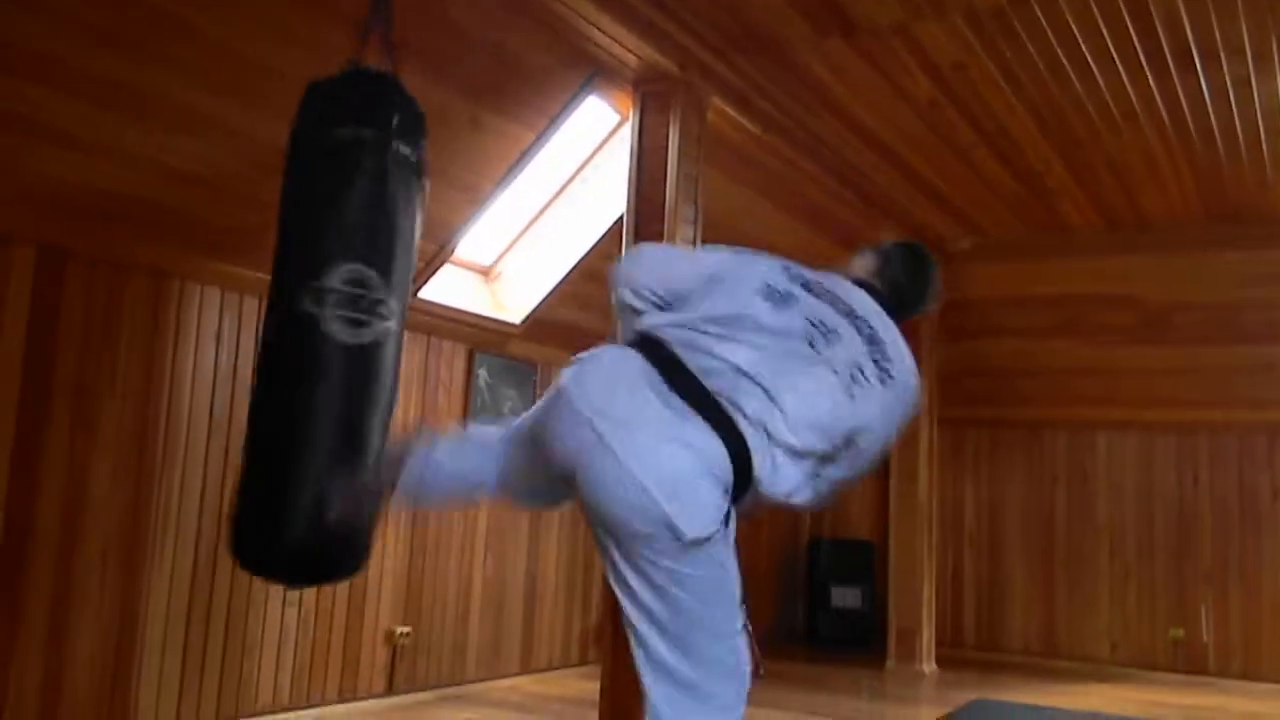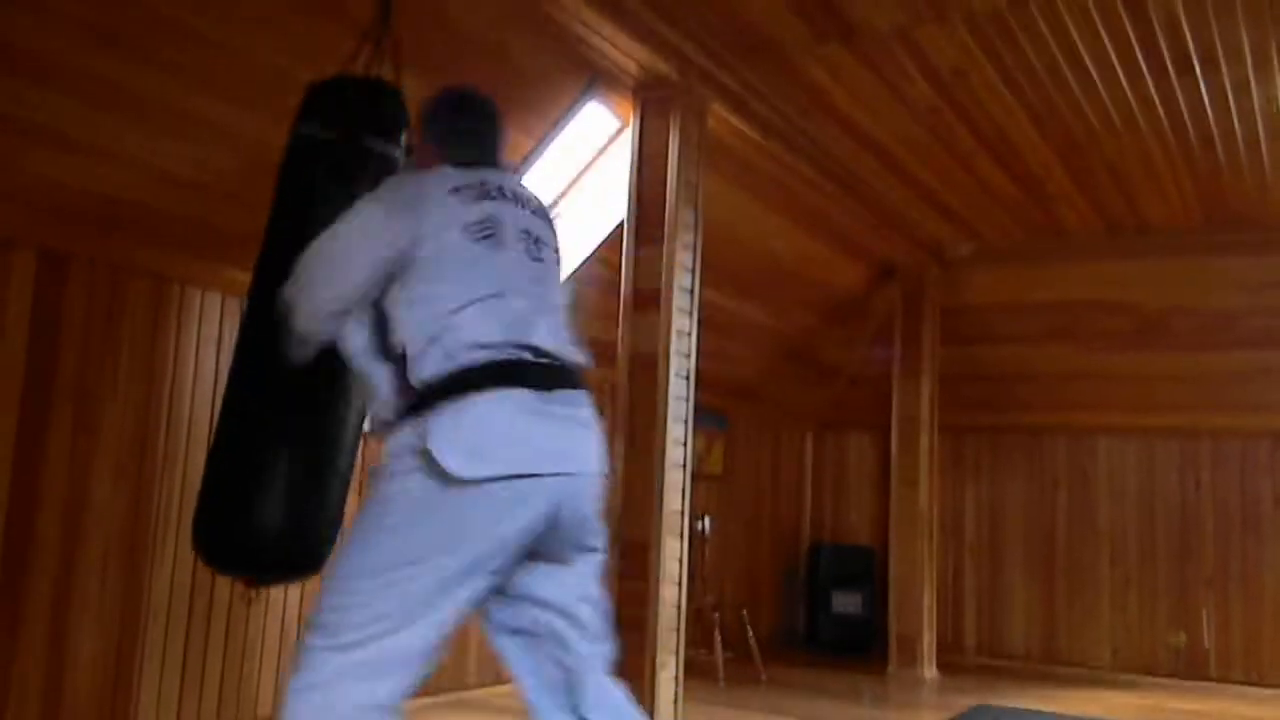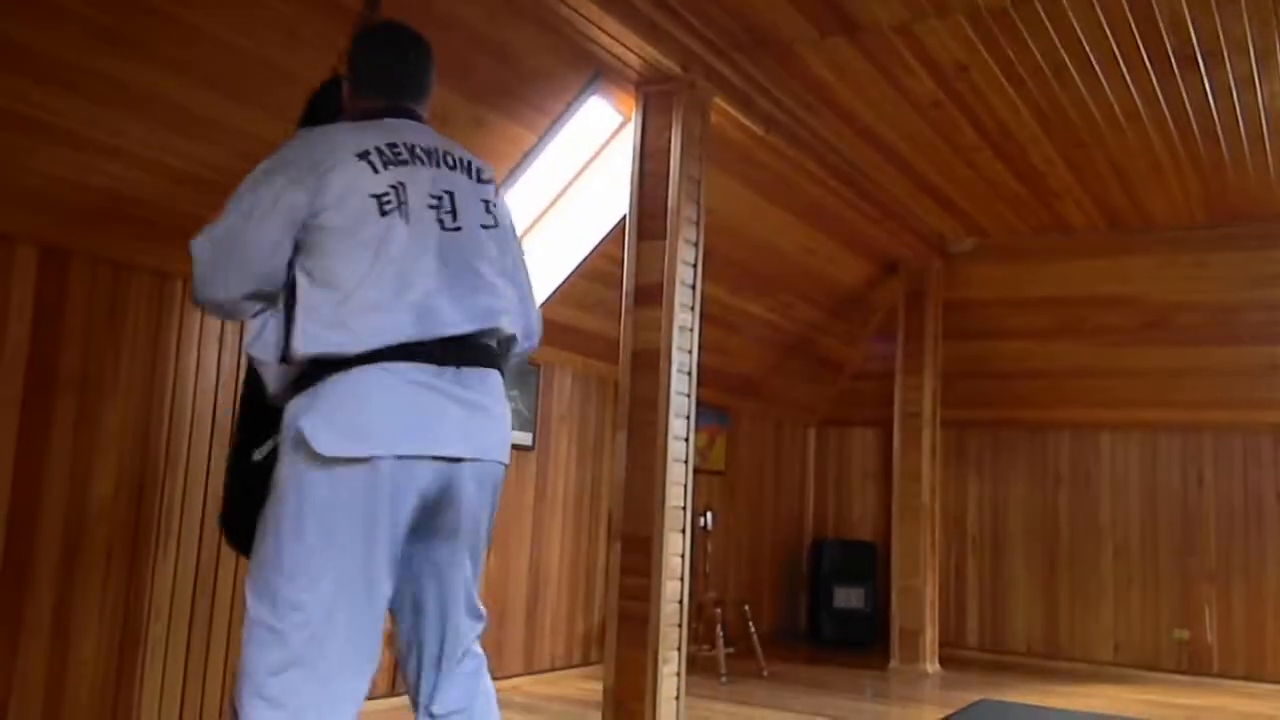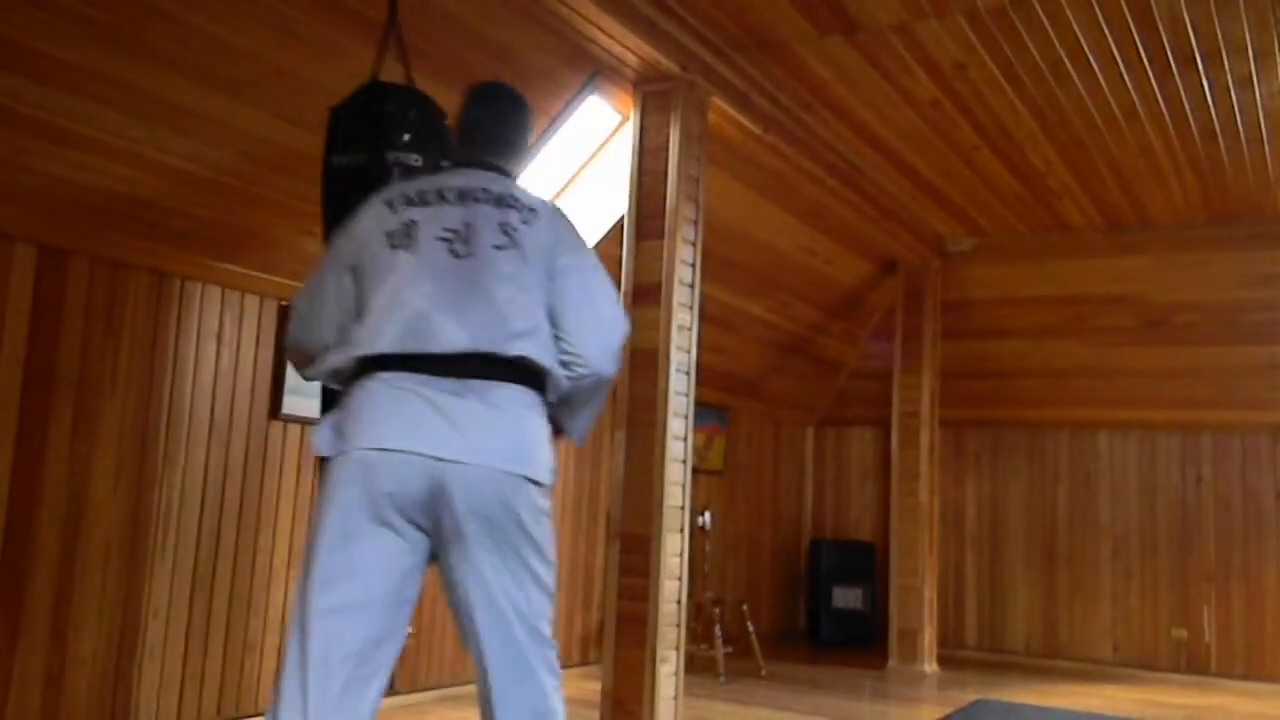
dt=0.5s
person 1, frame 1
left shoulder: (771, 273)
right shoulder: (895, 381)
left elbow: (635, 274)
right elbow: (798, 483)
left hip: (600, 396)
right hip: (673, 480)
left knee: (506, 461)
left ankle: (391, 473)
person 1, frame 2
left shoulder: (410, 198)
right shoulder: (526, 211)
left elbow: (312, 304)
left hip: (469, 443)
right hip: (571, 448)
left knee: (343, 666)
person 1, frame 3
left shoulder: (318, 155)
right shoulder: (479, 179)
left elbow: (218, 278)
right elbow: (524, 329)
left wrist: (290, 291)
left hip: (365, 416)
right hip: (474, 421)
right knee: (448, 653)
person 1, frame 4
left shoulder: (380, 212)
right shoulder: (544, 221)
left elbow: (309, 341)
right elbow: (598, 351)
right wrist: (566, 419)
left hip: (388, 427)
right hip: (501, 435)
left knee: (328, 661)
right knee: (522, 655)
